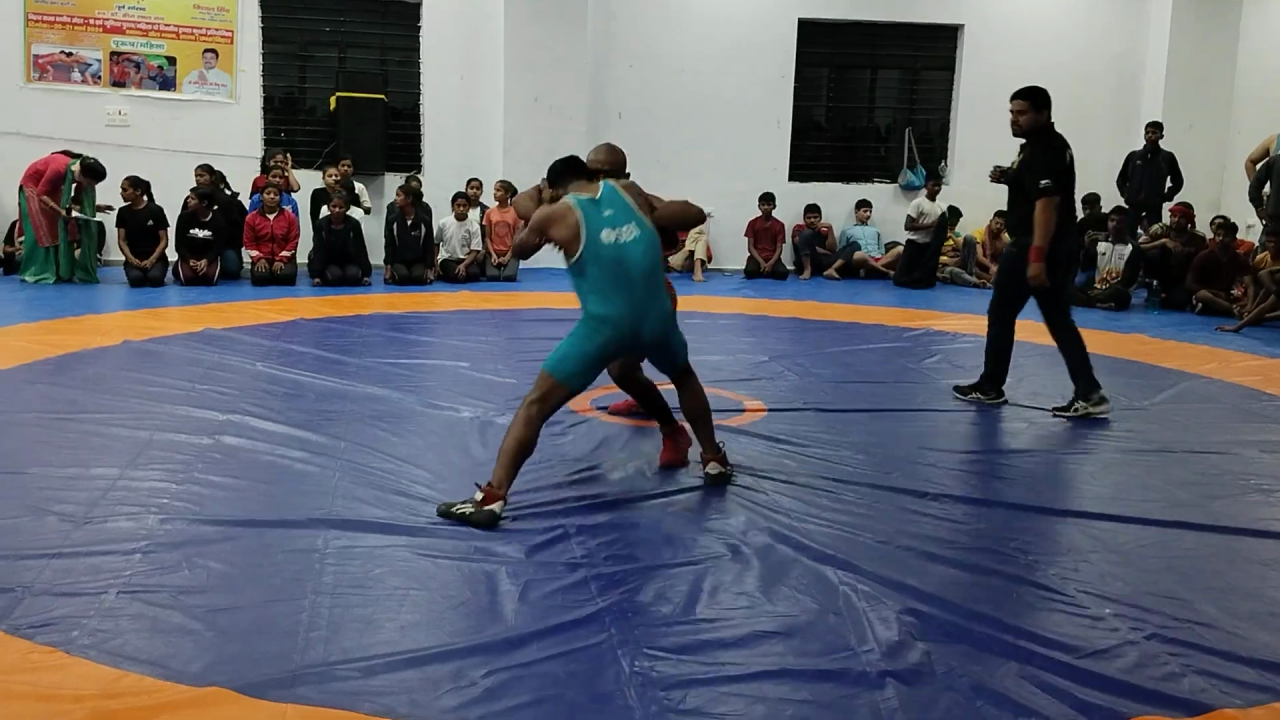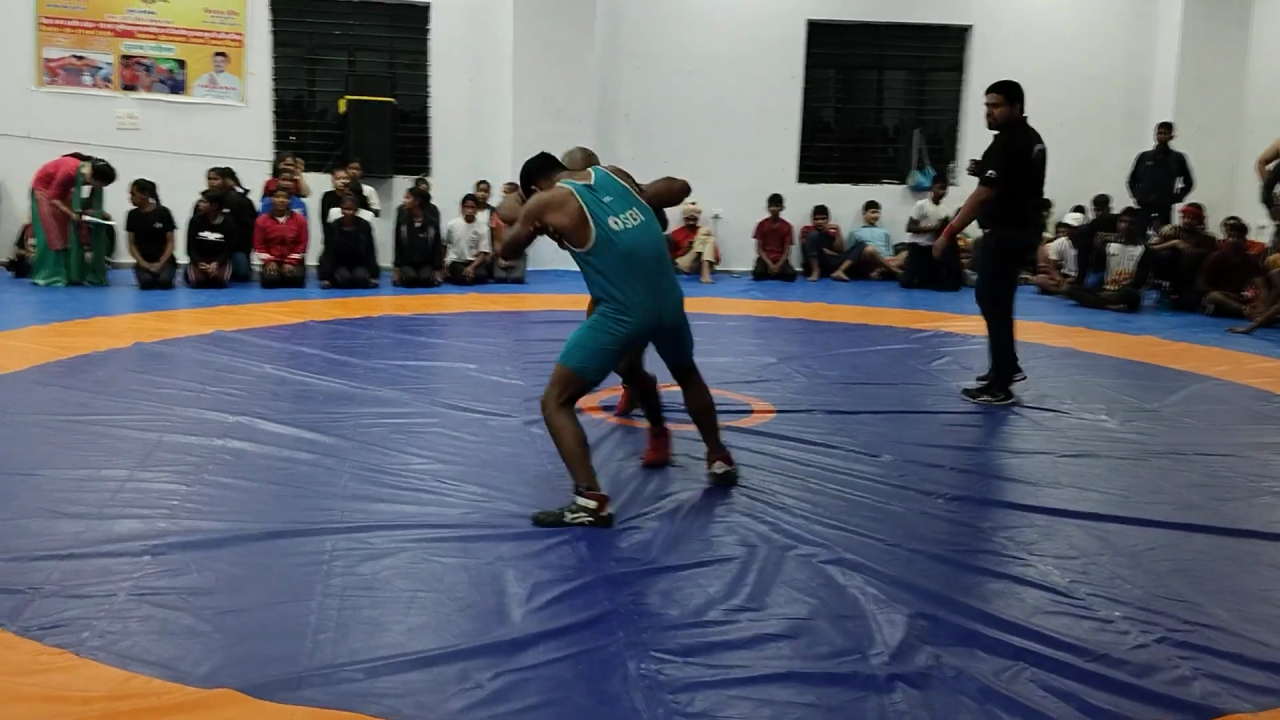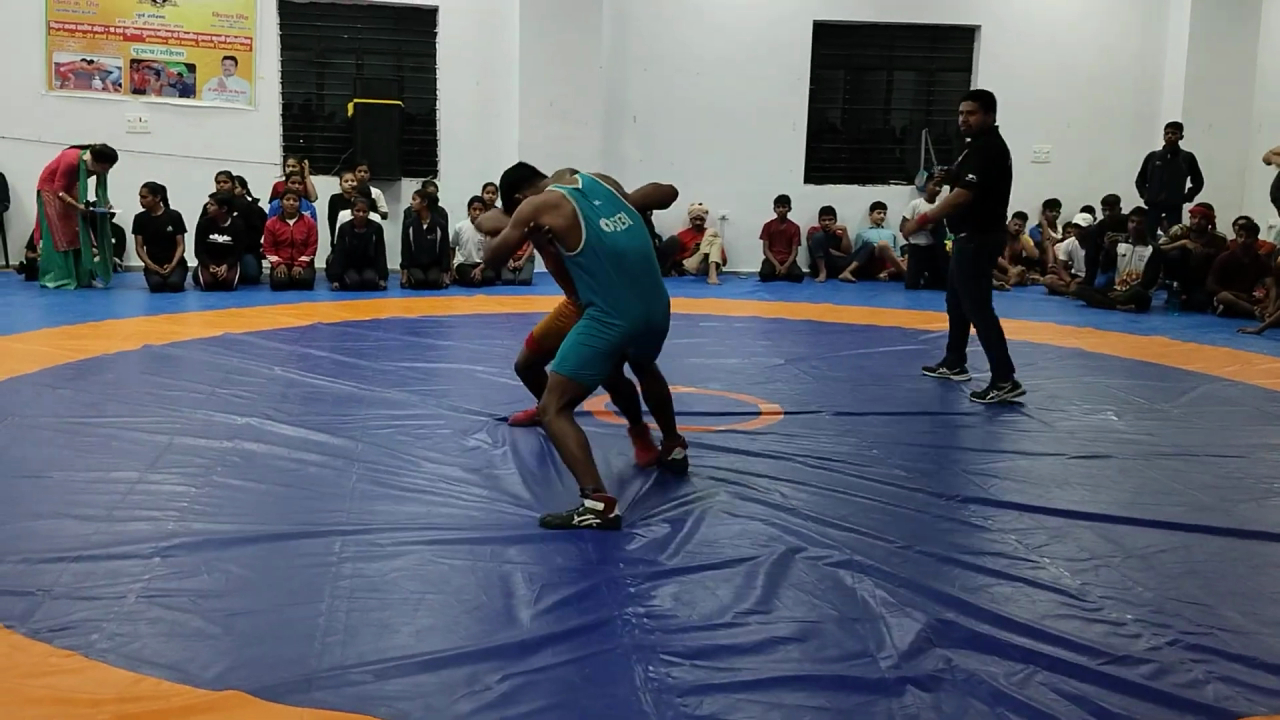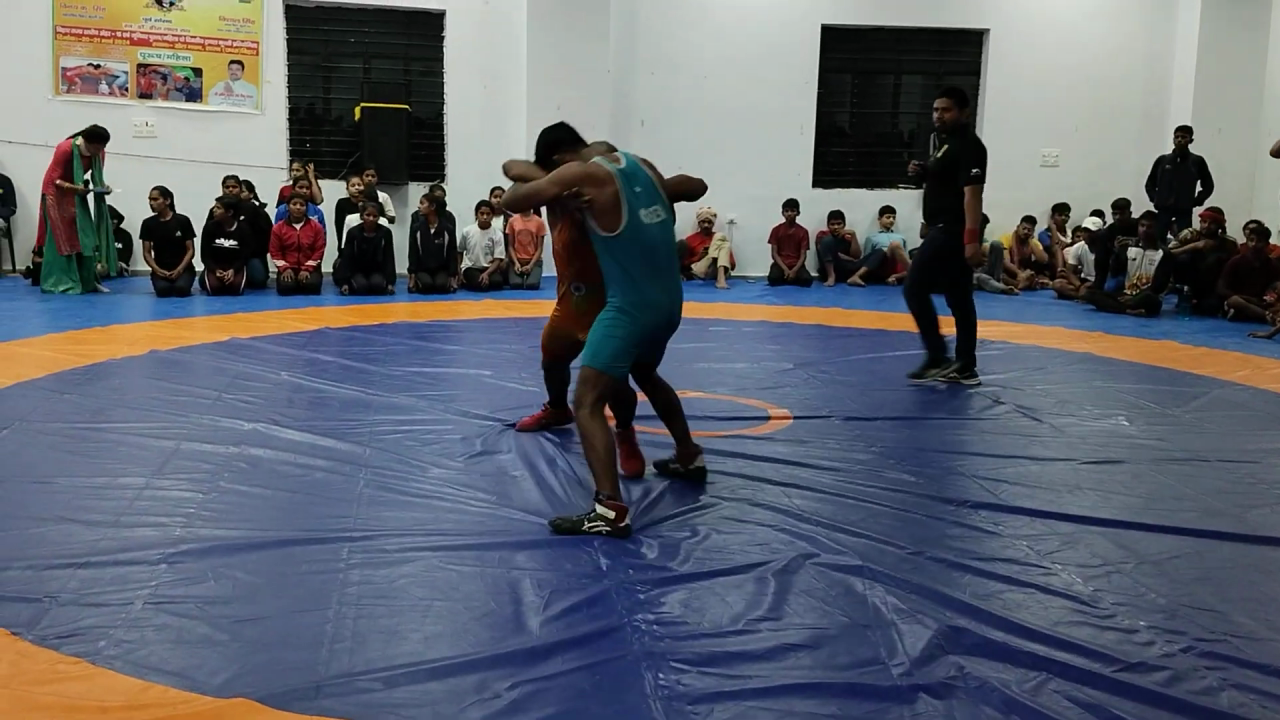
dt=0.3s
person 1, frame 1
left shoulder: (552, 214)
right shoulder: (624, 190)
left elbow: (520, 249)
right elbow: (695, 214)
left hip: (606, 322)
right hip: (656, 317)
left knee: (534, 406)
right knee: (683, 375)
left ankle: (491, 497)
right ankle: (714, 460)
person 1, frame 2
left shoulder: (545, 202)
right shoulder: (613, 174)
left elbow: (509, 251)
right elbow: (679, 189)
left wrist: (525, 225)
left hip: (621, 313)
right hip: (670, 303)
left knee: (556, 401)
right knee: (687, 375)
left ankle: (591, 500)
right ankle: (720, 460)
person 1, frame 3
left shoulder: (538, 207)
right shoulder: (601, 182)
left elbow: (492, 258)
right elbow: (667, 194)
left wrist: (509, 231)
left hip: (611, 317)
right hip: (657, 305)
left knee: (554, 409)
right knee: (645, 368)
left ankle: (599, 504)
right ankle: (674, 447)
person 1, frame 4
left shoulder: (579, 175)
right shoulder: (639, 165)
left elbow: (514, 202)
right elbow: (696, 187)
left wrist: (527, 186)
left hip: (631, 305)
right hip: (667, 300)
left knee: (588, 402)
right knee: (645, 375)
left ankle: (609, 510)
right ankle: (689, 457)
person 2, frame 1
left shoulder: (1040, 151)
right shoulder: (1050, 144)
left elbow: (1045, 205)
left wrist: (1037, 257)
right wrist: (1009, 179)
left hip: (1031, 247)
right hip: (1062, 246)
left knee: (1001, 314)
right knee: (1058, 319)
left ankle: (990, 386)
right ankle: (1089, 393)
person 2, frame 2
left shoulder: (1007, 144)
right shoulder: (1029, 138)
left elbow: (982, 195)
left wrist: (948, 233)
right wrist: (982, 171)
left hip: (1005, 235)
right hip: (1023, 231)
left knee: (996, 306)
right knee: (990, 297)
left ankle: (999, 387)
right ankle: (1008, 366)
person 2, frame 3
left shoulder: (984, 149)
right shoulder: (988, 145)
left elbow: (961, 196)
left wrist: (921, 221)
right wrist: (953, 177)
left hip: (976, 239)
right hip: (980, 236)
left knee: (978, 307)
right knee: (957, 300)
left ankle: (1004, 380)
right ankle: (954, 363)
person 2, frame 4
left shoulder: (967, 145)
right shoulder: (947, 142)
left elbow: (972, 192)
left wrist: (972, 237)
right wrist: (922, 172)
left hip: (950, 233)
right hip: (951, 232)
left knee: (915, 289)
right knee: (959, 299)
left ankle: (938, 357)
right ankle: (965, 367)
